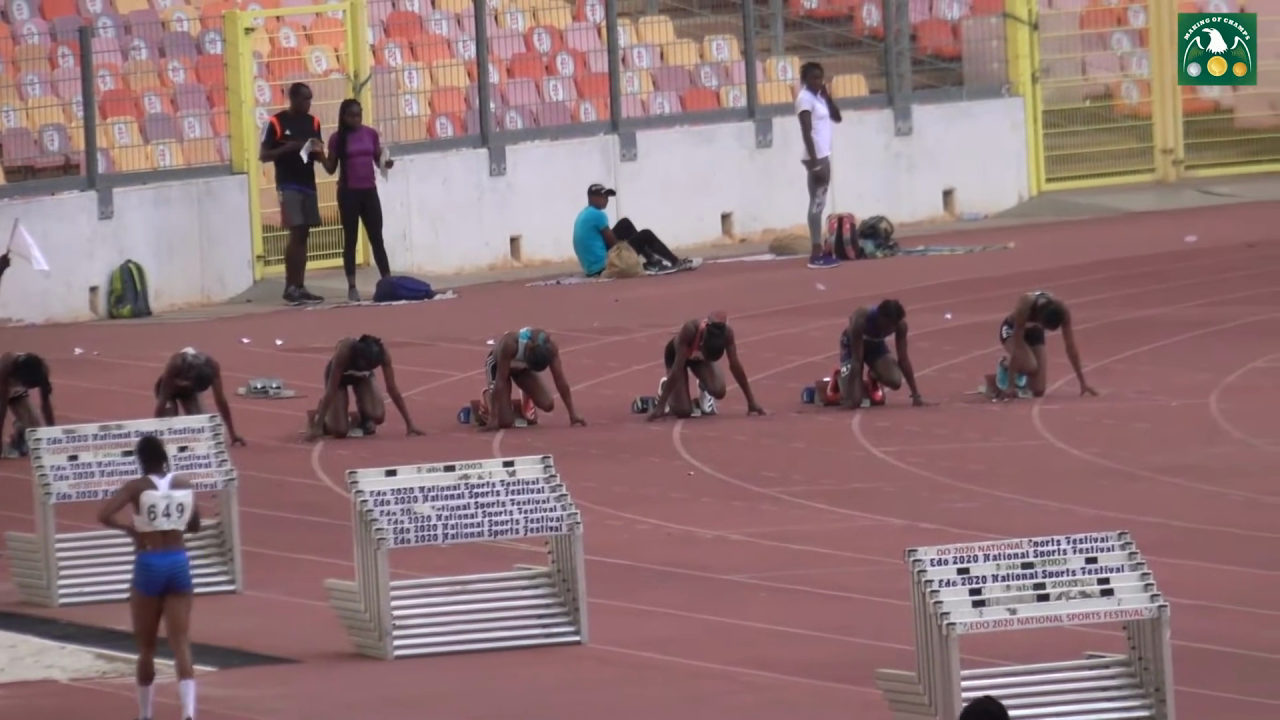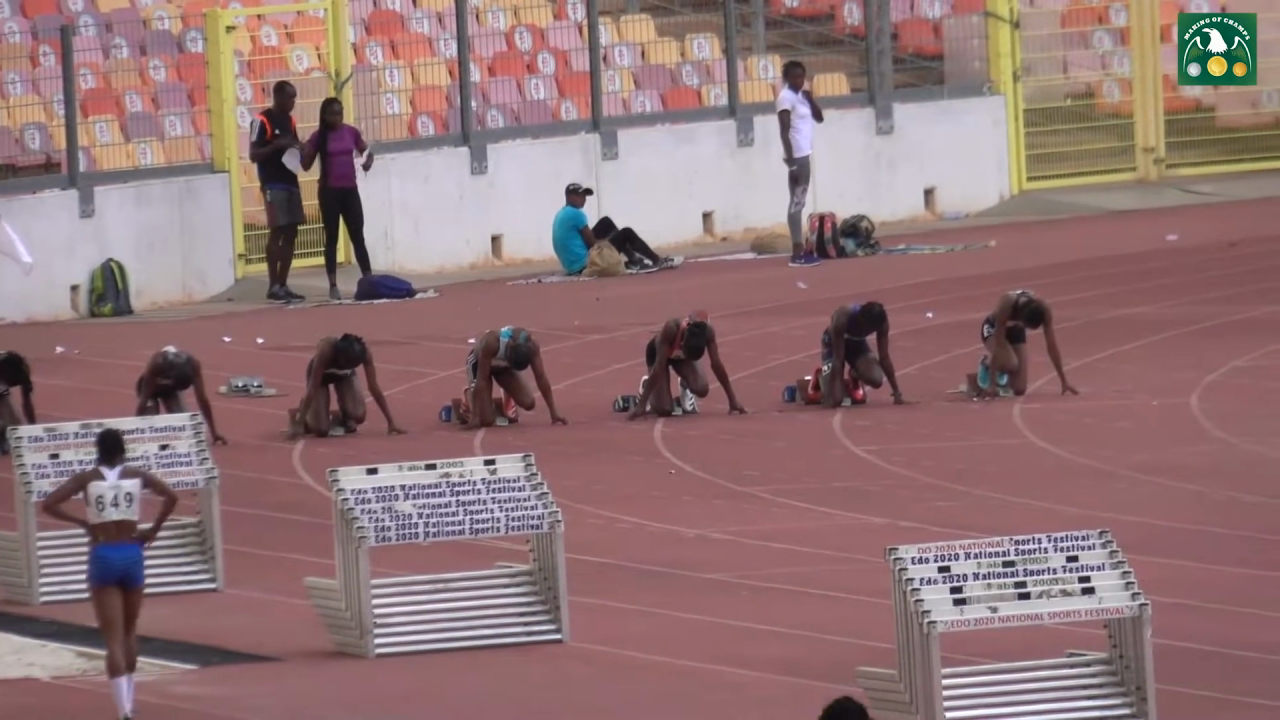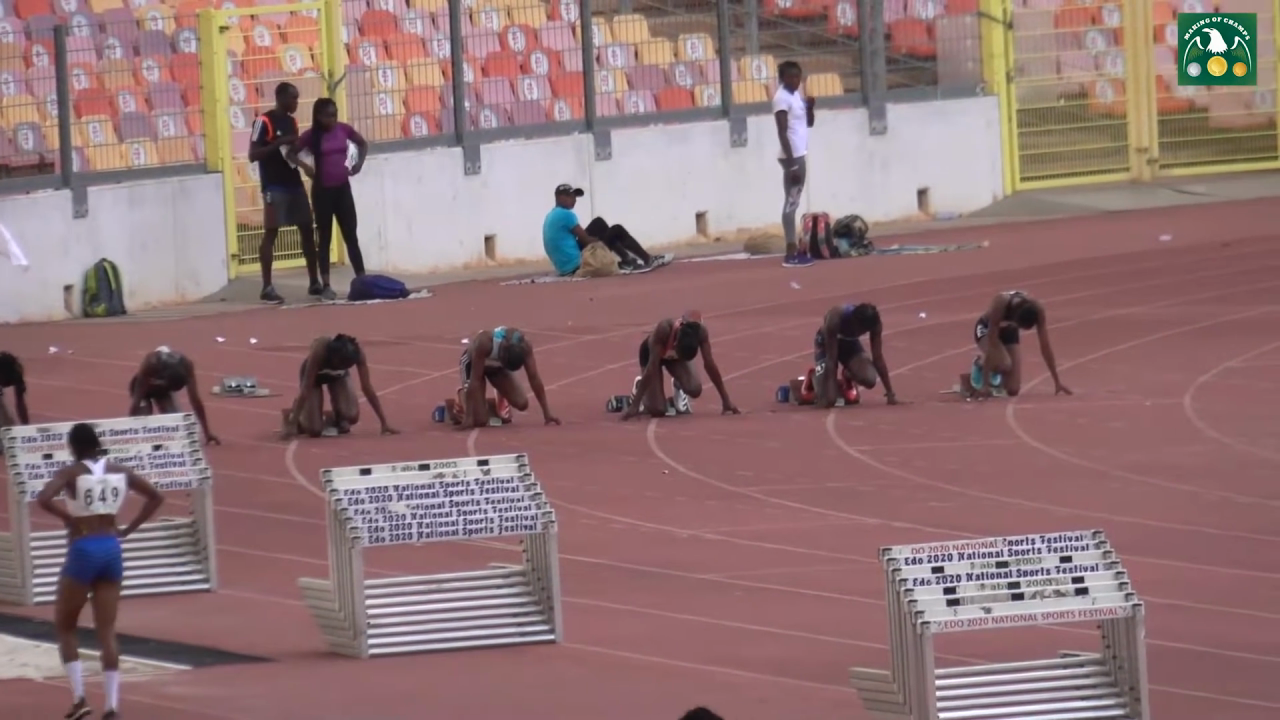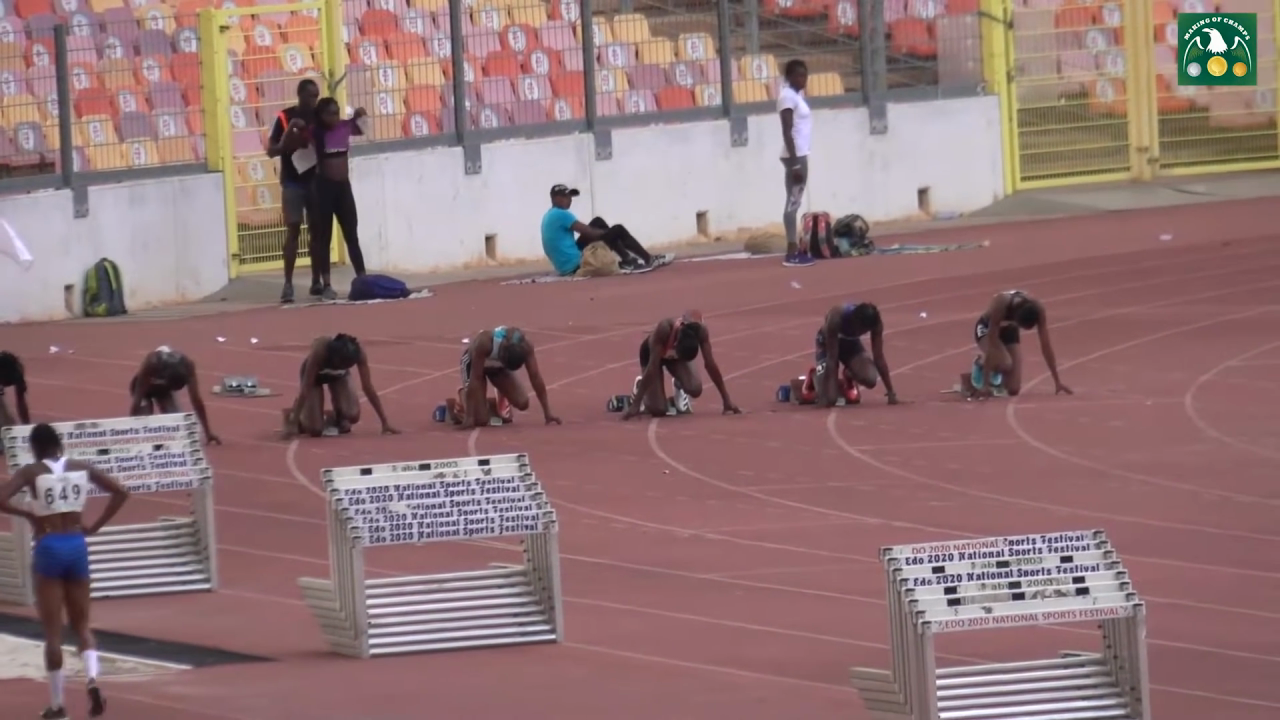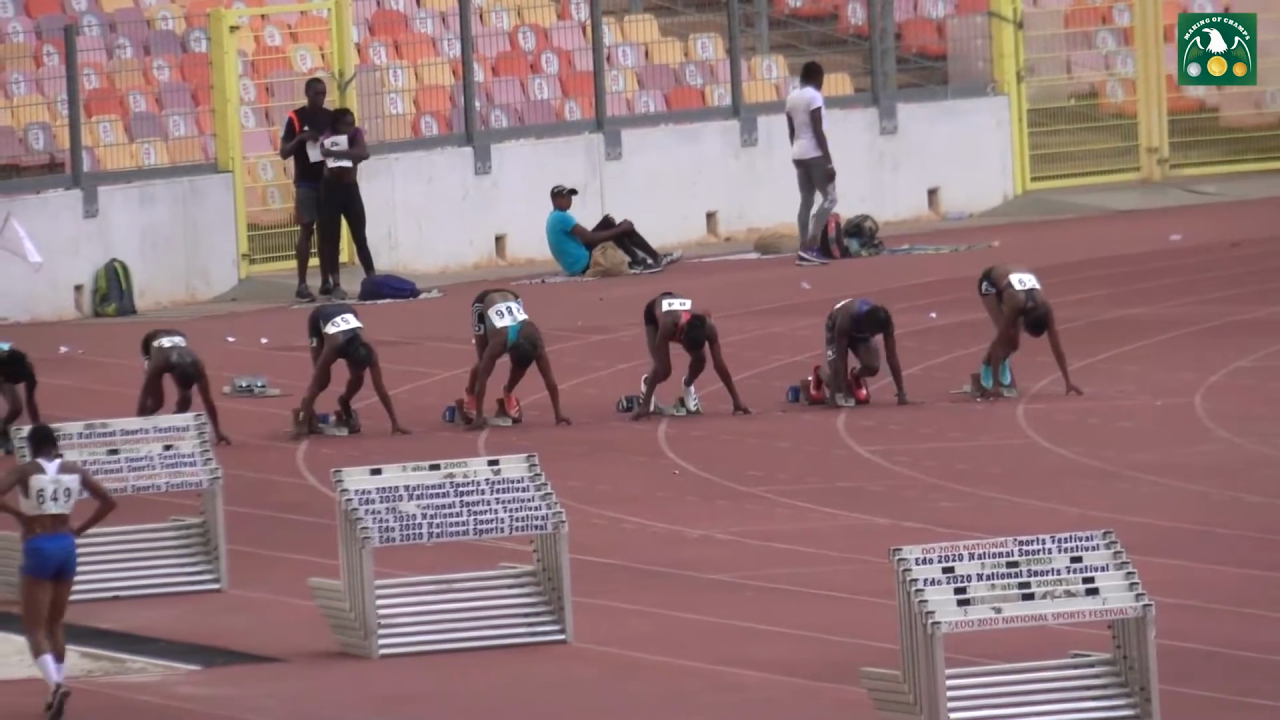
dt=0.5s
person 1, frame 1
left shoulder: (136, 487)
right shoulder: (185, 485)
left elbow: (104, 516)
right elbow: (195, 526)
left wrist: (130, 528)
left hip: (149, 566)
right hip: (179, 564)
left knee: (146, 648)
right knee: (181, 645)
person 1, frame 2
left shoulder: (86, 478)
right shoulder: (137, 475)
left elbow: (48, 505)
right elbow: (171, 496)
left wrist: (82, 522)
right wrist: (153, 530)
left hip: (103, 558)
right hip: (132, 555)
left knee: (113, 641)
right knee: (128, 634)
person 1, frame 3
left shoulder: (70, 472)
right shoulder: (120, 471)
left elbow: (43, 500)
right elbow: (155, 497)
left wrist: (67, 517)
right wrist: (128, 529)
left hip: (82, 552)
right hip: (111, 550)
left knee: (64, 627)
right knee: (107, 633)
person 1, frame 4
left shoulder: (30, 472)
right shoulder: (82, 467)
right elbow: (121, 492)
left wrist: (28, 515)
right wrist: (95, 526)
left hip: (48, 550)
right hip: (77, 547)
left knee: (53, 632)
right knee: (81, 626)
right ankle: (92, 680)
person 1, frame 5
left shoulder: (24, 470)
right shoulder: (75, 471)
right elbow: (109, 502)
right wrist: (80, 529)
left hip: (38, 550)
right hip: (66, 547)
left knee: (35, 628)
right knee: (55, 625)
left ankle: (56, 683)
right ankle: (55, 694)
person 2, frame 1
left shoulder: (313, 122)
right shoulder: (276, 122)
left elbow: (319, 157)
right elbow: (263, 155)
left wrist: (317, 151)
right wrist: (287, 147)
left hip: (309, 185)
right hip: (288, 186)
left knee: (303, 236)
right knee: (295, 233)
left ankle: (300, 287)
right ankle: (289, 286)
person 2, frame 2
left shoulder: (290, 120)
right shoulder: (262, 120)
right elbow: (253, 155)
left wrist: (299, 148)
right wrist: (279, 144)
left hip: (291, 183)
right hip: (273, 185)
left knee: (290, 234)
right knee: (277, 232)
left ankle: (283, 285)
right ankle: (273, 286)
person 2, frame 3
left shoulder: (291, 121)
right shoulder: (264, 121)
right elbow: (253, 154)
right wrist: (279, 143)
left hip: (295, 184)
right hip: (275, 187)
left knee: (308, 230)
right knee: (271, 234)
left ankle: (314, 283)
right ankle: (267, 287)
person 2, frame 4
right shoulder: (284, 118)
right elbow: (271, 151)
right wrist: (291, 142)
right hip: (293, 183)
right knee: (293, 231)
left ankle: (317, 282)
right ankle: (288, 284)
person 2, frame 5
left shoulder: (331, 117)
right shoulder: (295, 118)
right elbow: (283, 153)
right wrist: (301, 138)
right hip: (305, 183)
right knee: (306, 230)
left ankle: (326, 282)
right ankle: (301, 285)
person 3, frame 1
left shoulder: (818, 97)
right shoulder: (805, 99)
left elbow: (837, 118)
right elbow: (807, 134)
left wrist: (827, 97)
right wrist: (816, 164)
left hip: (821, 157)
right hip: (816, 158)
left knee: (817, 203)
right knee: (818, 203)
left ankle: (819, 249)
right ankle: (816, 255)
person 3, frame 2
left shoulder: (801, 96)
right shoulder: (785, 98)
left elbow: (819, 118)
right elbow: (784, 133)
left wrist: (810, 100)
right wrist: (792, 164)
left hip: (803, 155)
right hip: (796, 157)
left knee: (799, 202)
right knee: (797, 202)
left ankle: (800, 248)
right ankle: (797, 254)
person 3, frame 3
left shoulder: (796, 95)
right shoulder: (782, 98)
left elbow: (808, 124)
right elbow: (782, 133)
left wrist: (810, 107)
right wrist: (792, 164)
left hip: (798, 156)
right hip: (792, 157)
left knee: (793, 202)
right knee: (791, 202)
left ankle: (794, 249)
right ankle: (790, 254)
person 3, frame 4
left shoulder: (796, 95)
right shoulder: (788, 96)
right elbow: (788, 132)
right wrist: (795, 164)
left hip: (798, 156)
right hip: (796, 157)
left knee: (794, 202)
right knee: (793, 202)
left ankle: (794, 248)
right ankle: (792, 253)
person 3, frame 5
left shoulder: (791, 97)
right shoulder: (814, 96)
right elbow: (818, 131)
right wrist: (829, 162)
left hip: (798, 155)
right hip: (814, 155)
left knee: (806, 201)
right knee: (830, 198)
left ankle: (804, 248)
right ankle: (811, 246)
person 4, frame 1
left shoulder: (371, 134)
right shoulder: (337, 138)
left elbow: (378, 159)
right elbow: (331, 169)
left wrist: (387, 163)
right wrist: (321, 155)
left hip: (369, 191)
right hip: (348, 193)
left knee: (377, 238)
right knee: (350, 240)
right ankle: (352, 287)
person 4, frame 2
left shoulder: (351, 132)
right shoulder: (318, 136)
left elbow: (367, 152)
right elbow: (306, 166)
left wrist: (368, 162)
right wrist: (305, 153)
left hip: (350, 190)
right hip: (329, 191)
left knee: (358, 237)
right knee: (331, 238)
right ankle: (333, 286)
person 4, frame 3
left shoulder: (344, 129)
right shoulder: (310, 135)
left elbow: (362, 144)
right elbow: (290, 154)
left wrist: (359, 163)
right wrist: (305, 166)
left hip: (343, 188)
right hip: (322, 191)
left knee: (351, 236)
right knee: (324, 238)
right ankle: (326, 285)
person 4, frame 4
left shoulder: (344, 126)
right shoulder: (314, 131)
left elbow: (359, 130)
left wrist: (359, 116)
left hip: (343, 186)
right hip: (323, 187)
left knee: (351, 237)
right knee: (323, 238)
right ankle: (326, 285)
person 4, frame 5
left shoulder: (356, 133)
right shoulder: (329, 140)
left elbow: (364, 153)
right elbow: (331, 167)
left wrist: (339, 152)
left hip: (351, 188)
right hip: (331, 190)
left knee: (360, 237)
right knee: (332, 239)
right ankle: (336, 285)
